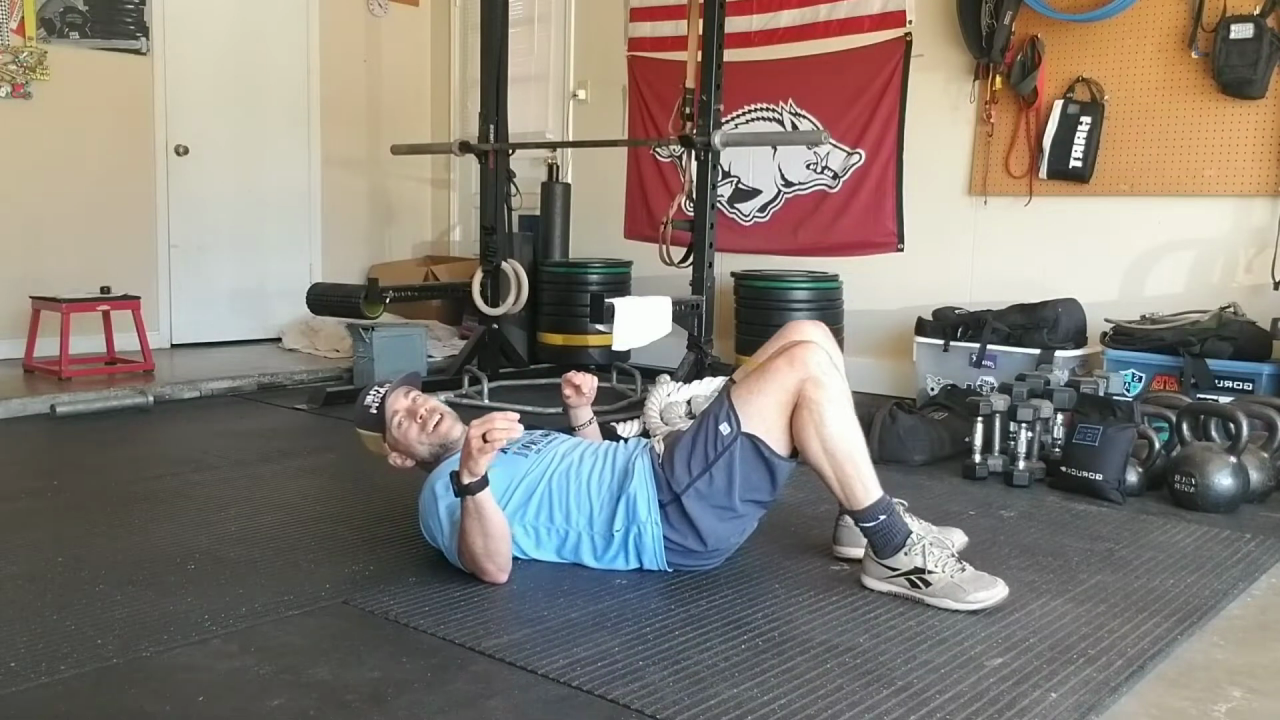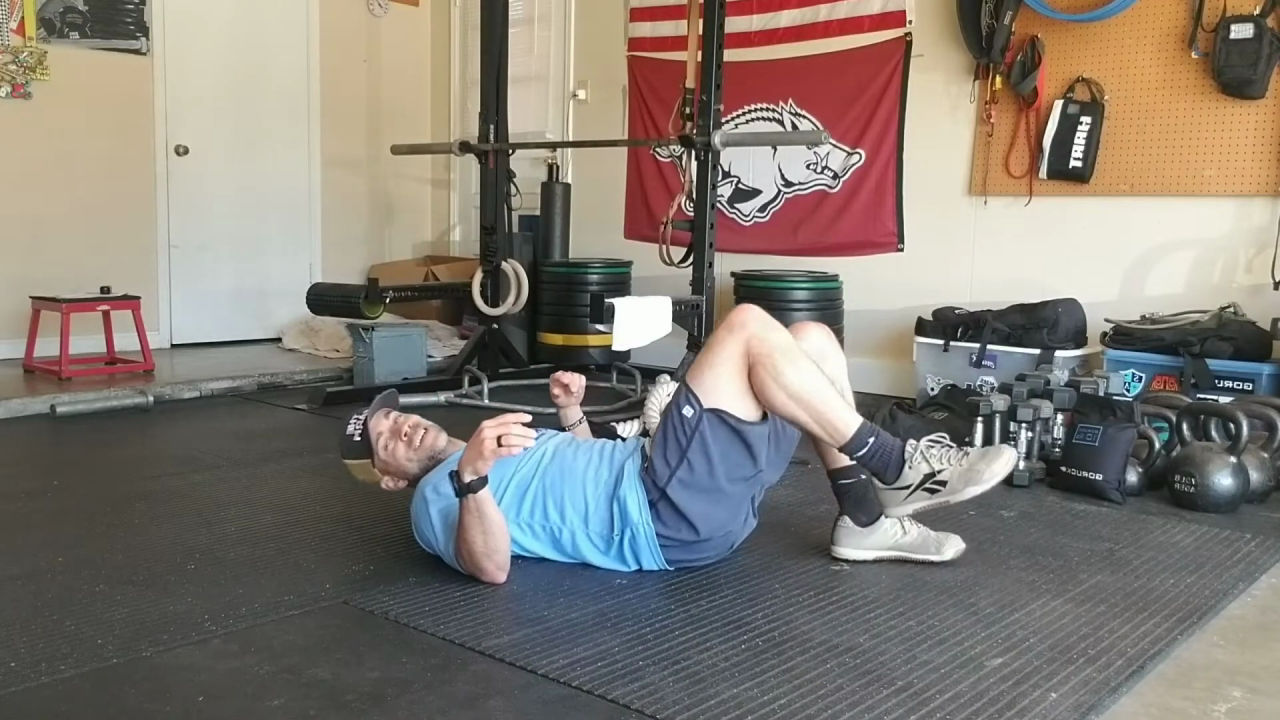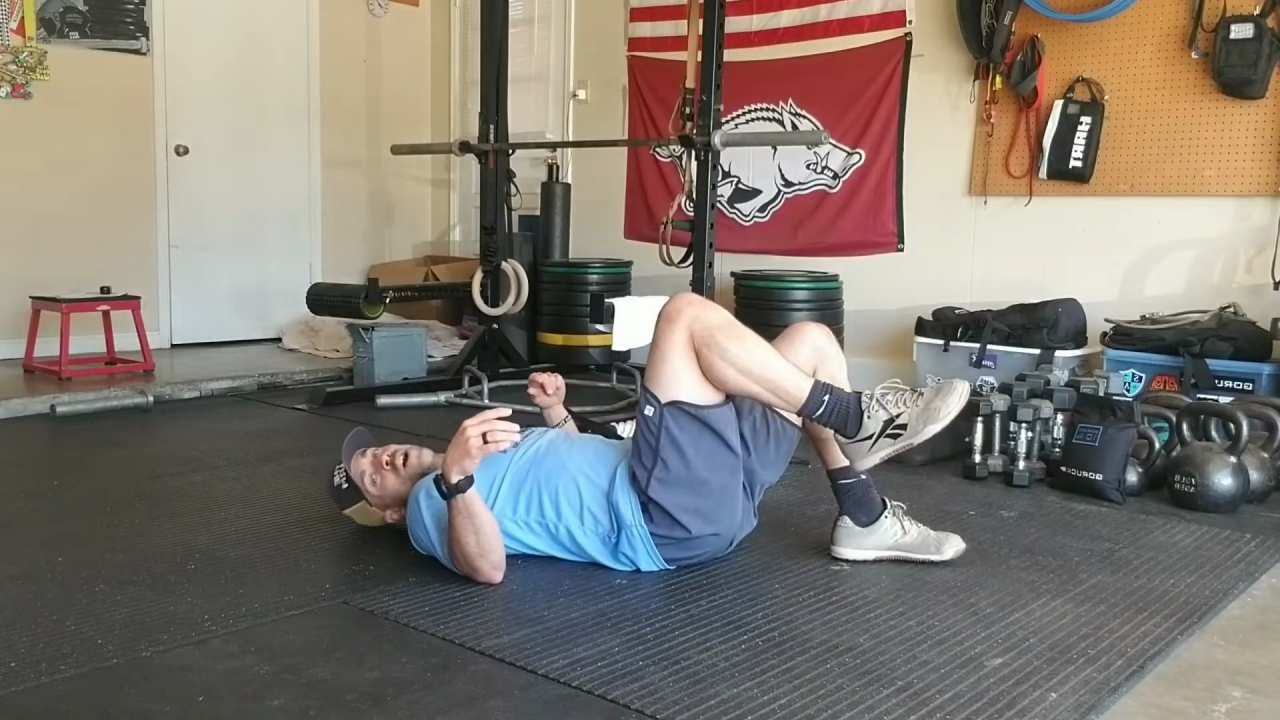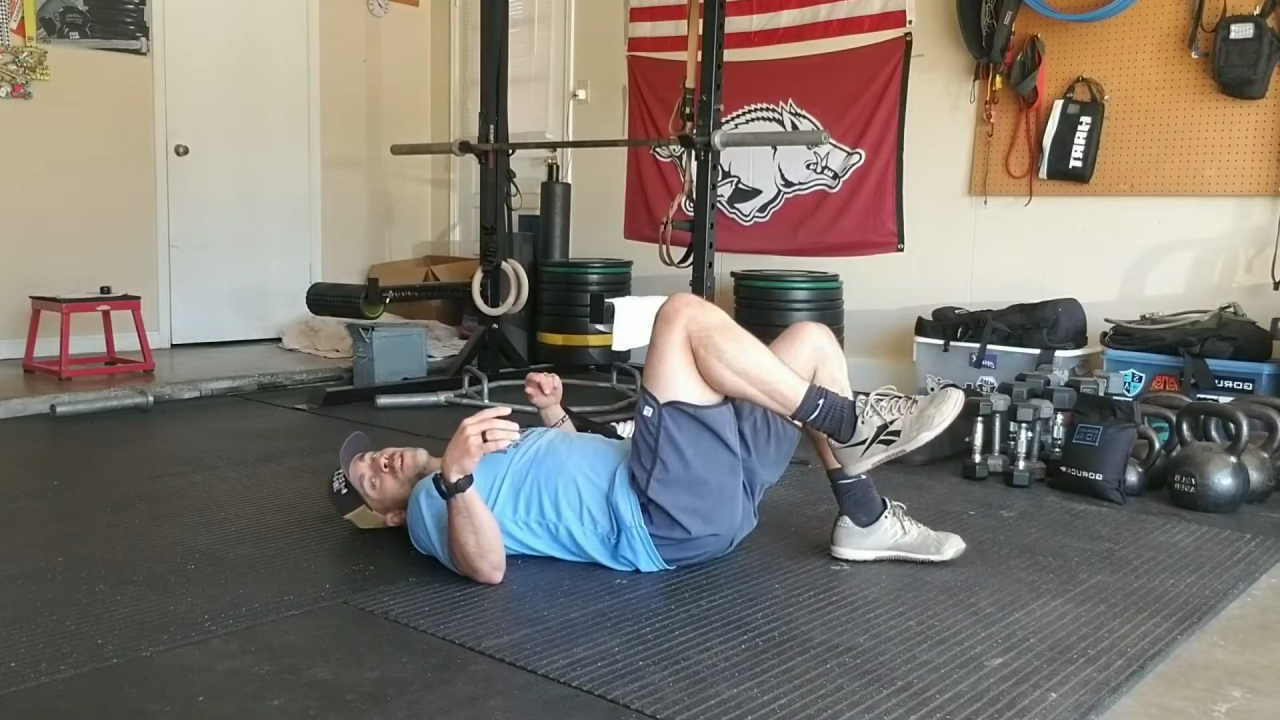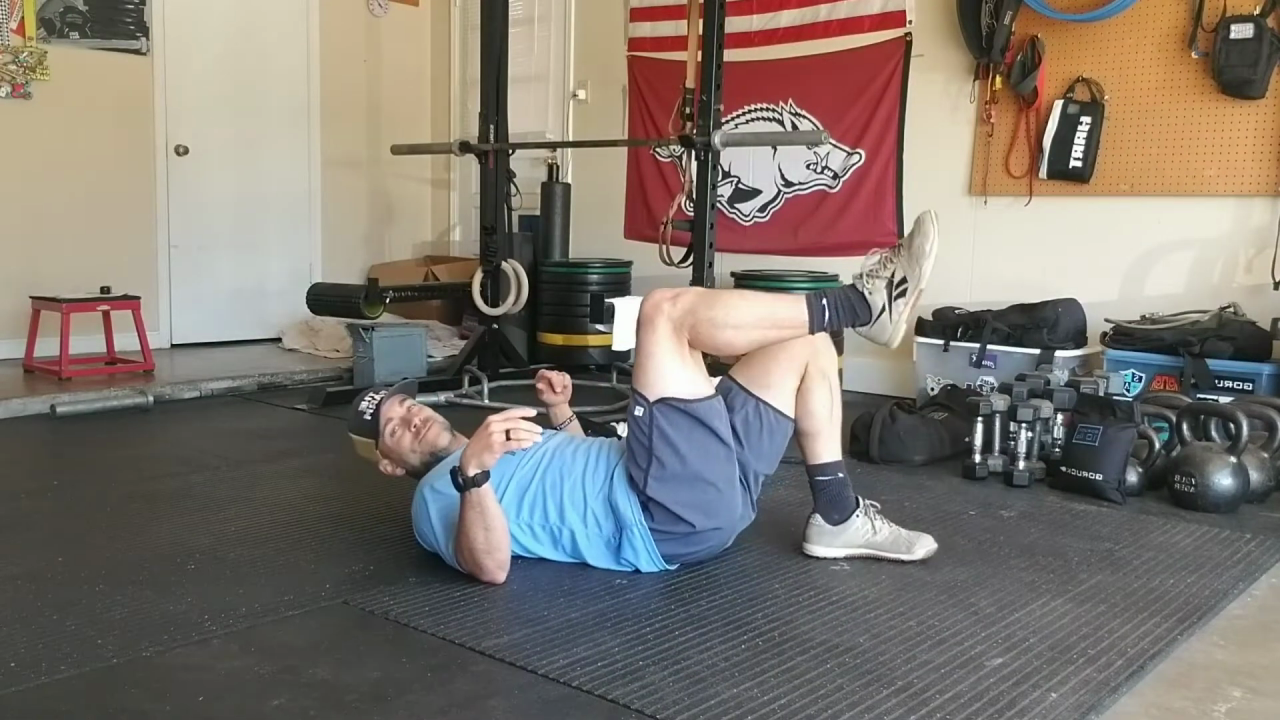
dt=0.5s
person 1, frame 1
left shoulder: (495, 446)
right shoulder: (443, 493)
right elbow: (494, 567)
left wrist: (580, 413)
right wrist: (470, 475)
left hip: (662, 467)
right hip: (673, 520)
left knee: (808, 335)
right knee: (807, 370)
left ankle: (866, 519)
right ankle: (895, 554)
person 1, frame 2
left shoulder: (477, 454)
right shoulder: (437, 501)
right elbow: (492, 567)
left wrist: (570, 414)
right wrist: (472, 475)
left hip: (660, 483)
right hip: (668, 520)
left knee: (812, 339)
right knee: (747, 326)
left ankle: (864, 520)
right ankle: (898, 469)
person 1, frame 3
left shoulder: (473, 466)
right shoulder: (431, 504)
right elbow: (487, 567)
left wrist: (555, 414)
right wrist: (456, 476)
left hip: (709, 487)
right hip: (665, 519)
left knee: (812, 340)
right knee: (687, 315)
left ankle: (865, 520)
right ankle: (858, 423)
person 1, frame 4
left shoulder: (479, 465)
right shoulder: (433, 506)
right elbow: (487, 567)
left wrist: (552, 412)
right wrist: (455, 476)
left hip: (710, 487)
right hip: (668, 520)
left knee: (812, 340)
right knee: (685, 316)
left ankle: (864, 521)
right ankle: (854, 425)
person 1, frame 5
left shoulder: (489, 448)
right shoulder: (437, 497)
right elbow: (491, 566)
left wrist: (560, 414)
right wrist: (473, 467)
left hip: (713, 484)
right hip: (670, 518)
left knee: (806, 341)
right knee: (666, 313)
left ankle: (839, 518)
right ankle: (863, 305)
